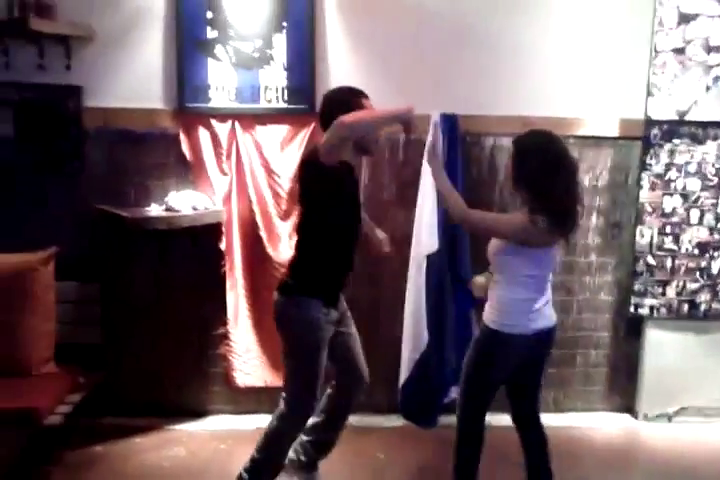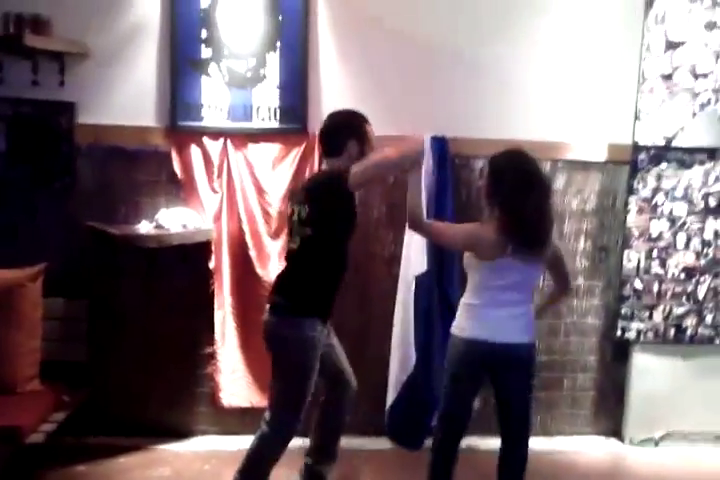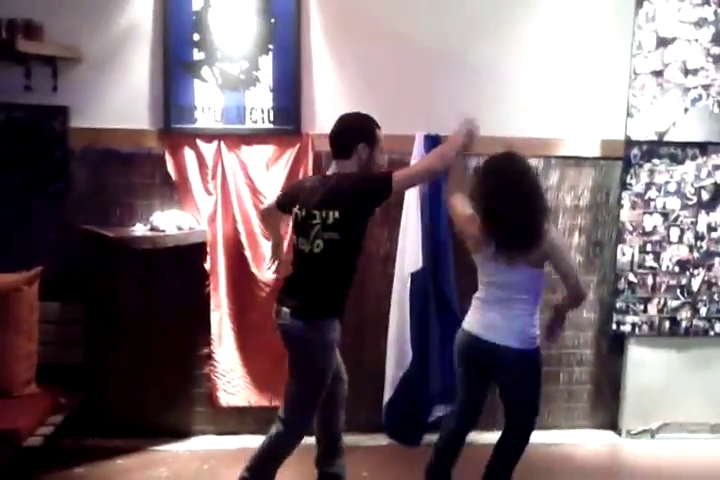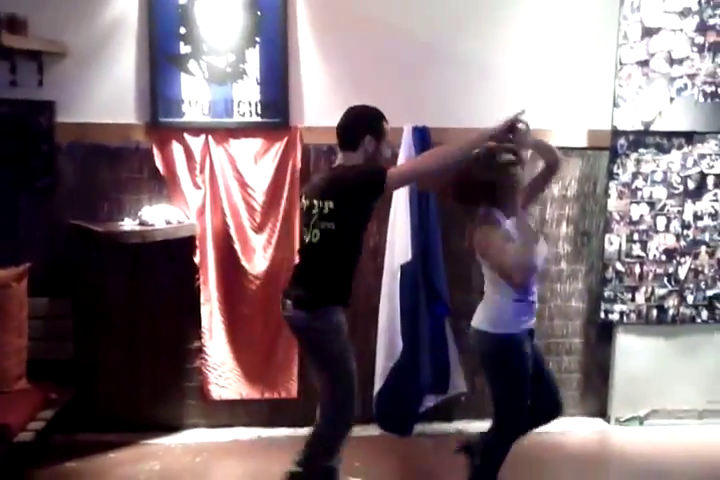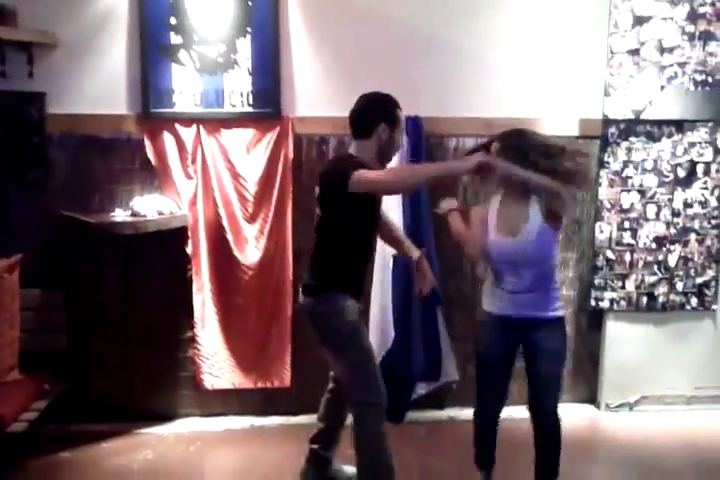
dt=0.2s
person 1, frame 1
left shoulder: (345, 172)
right shoulder: (320, 166)
right elbow: (345, 125)
left wrist: (374, 231)
right wrist: (398, 114)
left hip: (330, 301)
right hip: (304, 303)
left knee: (354, 378)
right knee: (300, 402)
person 1, frame 2
left shoulder: (318, 187)
right shoulder: (329, 185)
left elbow: (301, 217)
right elbow: (388, 161)
right wrist: (415, 147)
left hip: (310, 317)
right hip: (295, 322)
left knee: (342, 387)
right knee: (283, 420)
person 1, frame 3
left shoulder: (304, 188)
right shoulder: (360, 188)
left elbow: (268, 212)
right elbow: (432, 167)
left wrist: (280, 250)
right wrist: (462, 133)
left hip: (296, 311)
right hip: (313, 321)
left knee: (334, 391)
right knee: (295, 418)
person 1, frame 4
left shoulder: (322, 182)
right shoulder: (358, 182)
right elbow: (426, 165)
right wrist: (493, 133)
left hip: (301, 302)
right hip: (320, 311)
left knee: (338, 396)
right knee: (340, 409)
person 1, frame 5
left shoulder: (352, 174)
right shoulder: (340, 171)
left elbow: (378, 221)
right elbow: (389, 181)
left wrist: (415, 255)
right wrist: (456, 166)
left hip: (333, 296)
right hip: (331, 299)
left knee: (345, 383)
right knee: (370, 398)
person 2, frame 1
left shoulder: (531, 223)
right shoulder: (547, 216)
left elbow: (465, 217)
left wrist: (436, 168)
right wrist: (490, 279)
left hip: (507, 331)
right hip: (537, 330)
left knee: (471, 408)
right knee: (526, 414)
person 2, frame 2
left shoulder: (482, 236)
right shoulder: (542, 240)
left elbow: (417, 223)
right elbow: (564, 287)
left wrist: (413, 174)
left hip: (470, 342)
right hip: (518, 347)
left knee: (449, 428)
right knee: (516, 434)
person 2, frame 3
left shoulder: (478, 232)
right shoulder: (544, 240)
left elbow: (454, 196)
right elbow: (578, 293)
right wrist: (558, 313)
left hip: (472, 339)
right hip: (517, 349)
left knee: (462, 417)
right knee: (518, 429)
person 2, frame 4
left shoulder: (513, 210)
right shoulder: (487, 226)
left elbow: (554, 163)
right elbow: (519, 275)
left wrist: (531, 143)
left hip: (514, 331)
right hip: (501, 335)
left knee: (550, 406)
right knee: (510, 421)
left ankle: (481, 450)
person 2, frame 5
left shoulder: (548, 205)
right shoulder: (486, 208)
left elbow: (569, 183)
right elbow: (476, 252)
left wrist: (510, 171)
right wrist: (453, 213)
left hip: (545, 321)
right hip: (499, 319)
left knee: (545, 411)
right knee: (488, 406)
